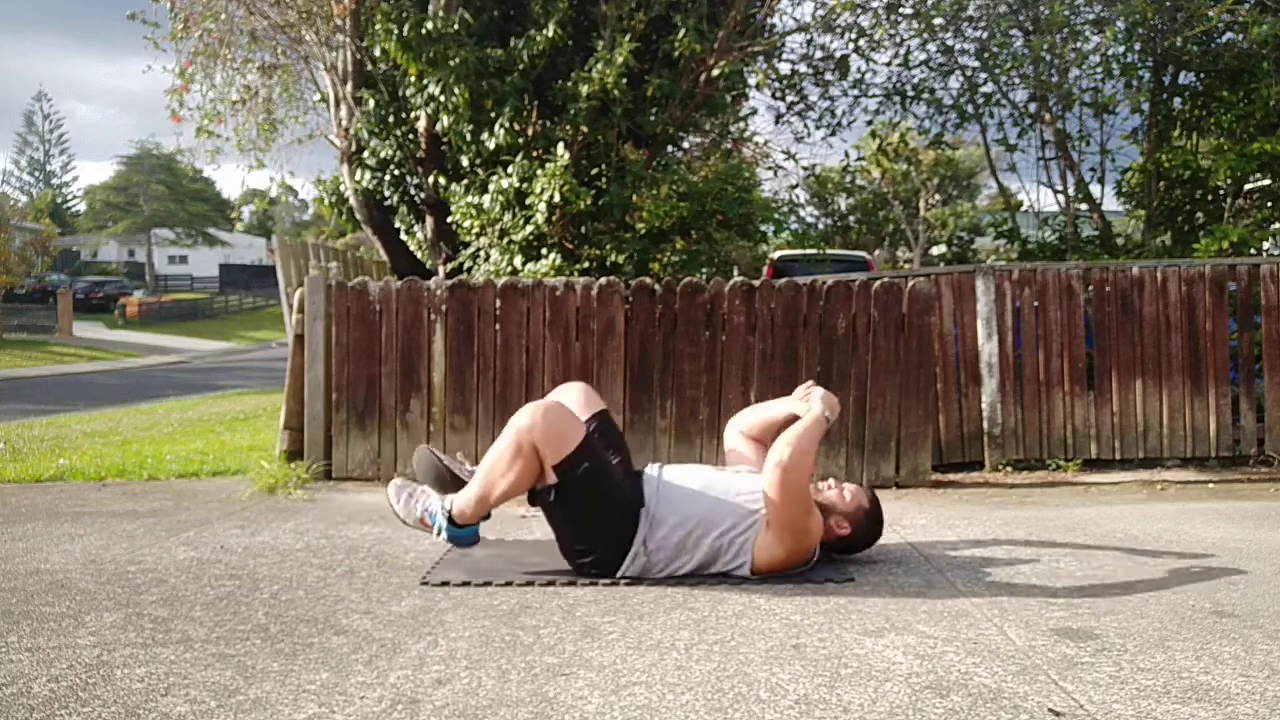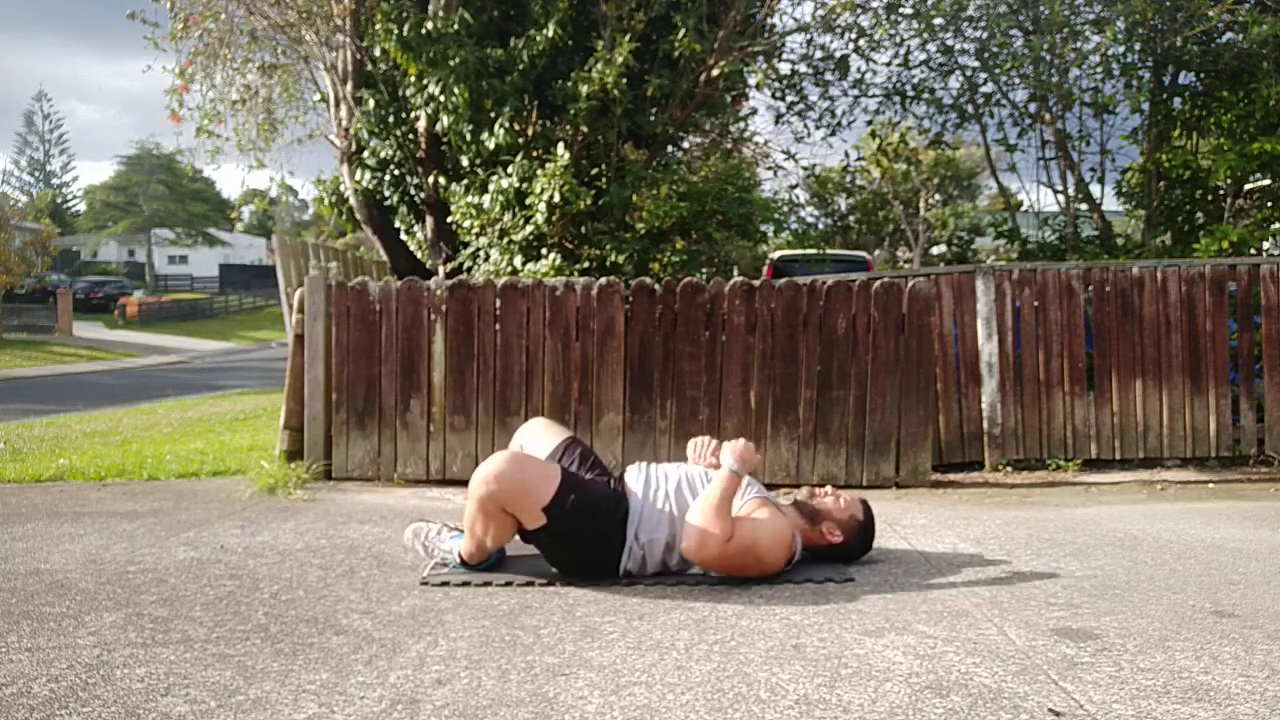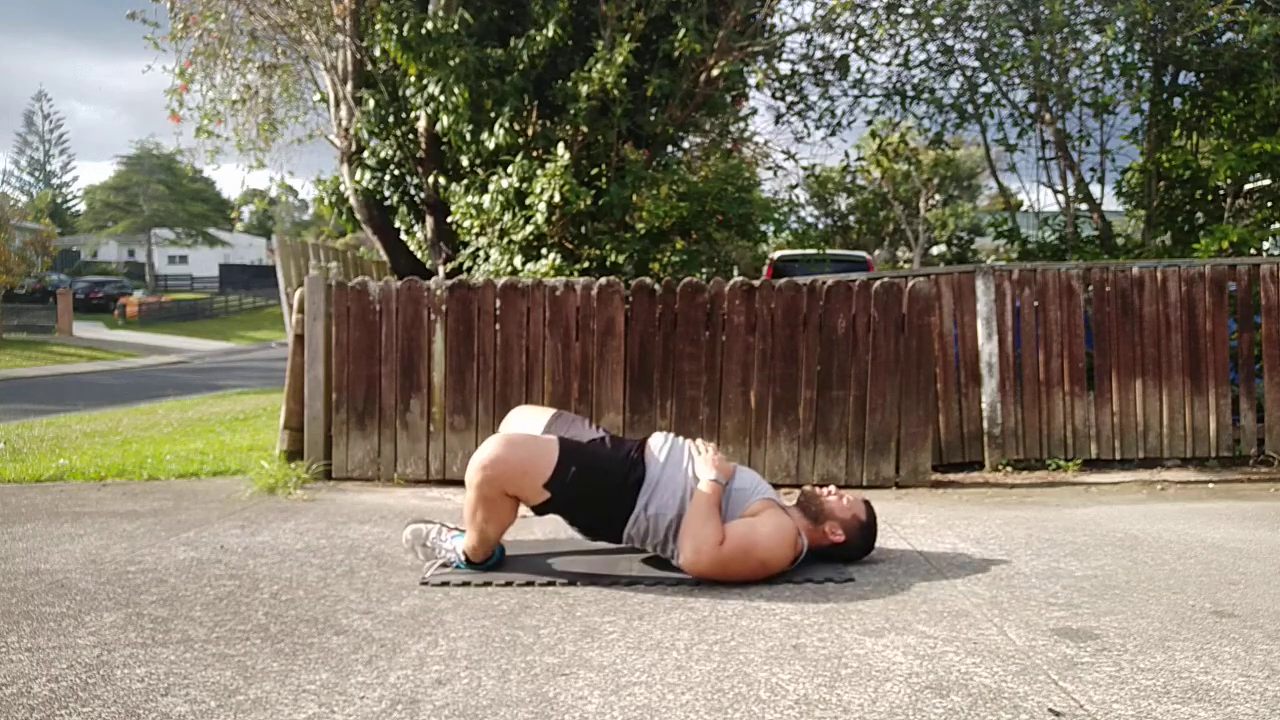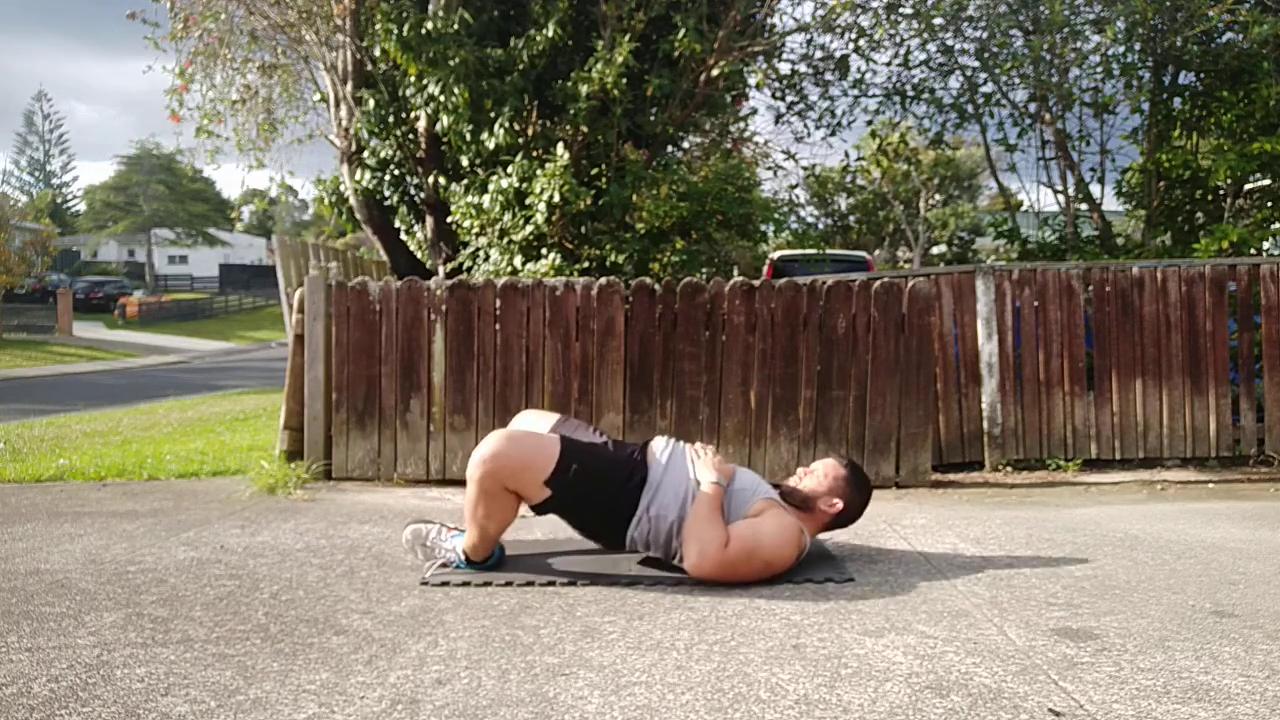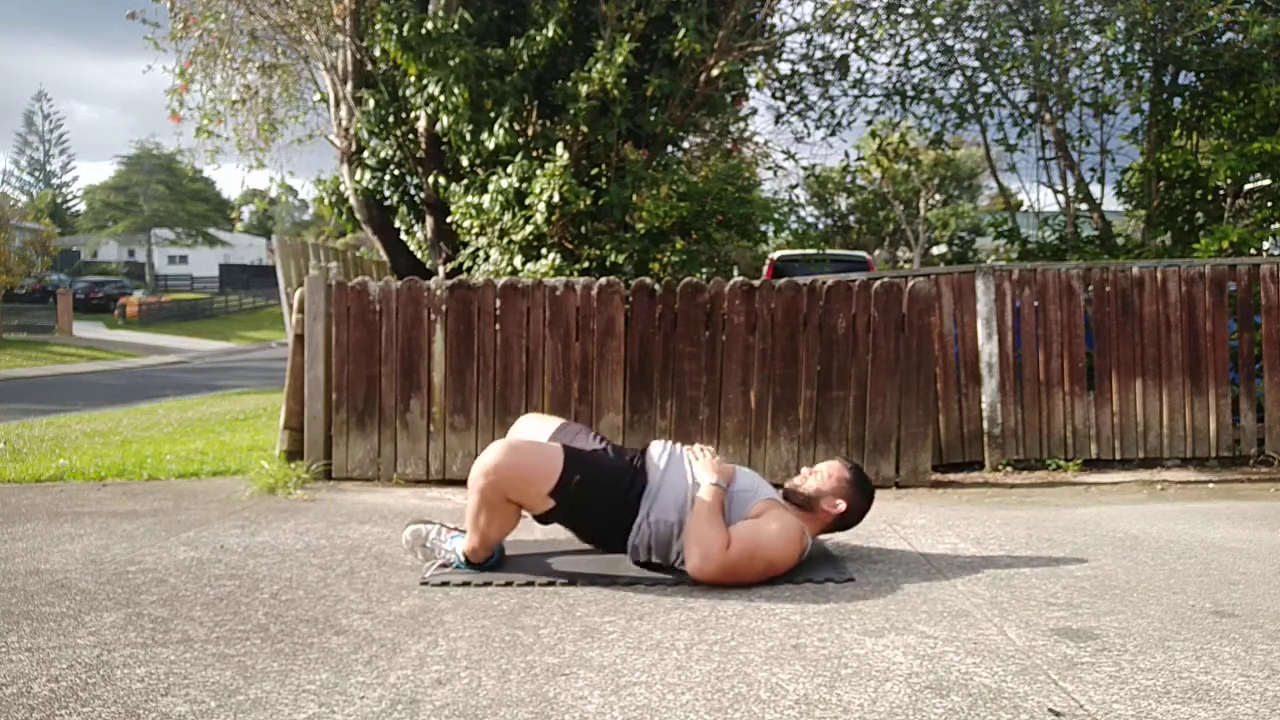
dt=1s
person 1, frame 1
left shoulder: (797, 538)
right shoulder: (767, 493)
left elbow: (784, 473)
right elbow: (739, 429)
left wrist: (820, 415)
right wrist: (793, 404)
left hip: (614, 538)
right hip: (629, 496)
left knee: (538, 419)
right knee: (573, 394)
left ankle: (456, 516)
right ankle: (477, 487)
person 1, frame 2
left shoulder: (777, 540)
right shoulder: (768, 512)
left elbow: (701, 544)
left wrist: (735, 468)
right wrist: (706, 462)
left hip: (609, 534)
right hip: (615, 496)
left knee: (499, 473)
right knee: (534, 431)
left ankle: (471, 553)
right ankle: (483, 531)
person 1, frame 3
left shoulder: (780, 540)
right shoulder: (775, 515)
left elbow: (696, 557)
left wrist: (711, 479)
right wrist: (713, 469)
left hip: (620, 494)
right hip: (630, 461)
left knee: (495, 458)
right knee: (521, 420)
left ankle: (472, 553)
right ankle: (481, 532)
person 1, frame 4
left shoulder: (784, 535)
right shoulder: (774, 508)
left elbow: (702, 562)
left wrist: (712, 482)
right wrist: (714, 474)
left hip: (622, 499)
right hip: (633, 467)
left knee: (496, 453)
right knee: (526, 424)
left ankle: (472, 552)
right ankle: (480, 533)
person 1, frame 5
left shoulder: (786, 535)
right shoulder: (775, 508)
left elbow: (704, 563)
left wrist: (712, 483)
right wrist: (712, 474)
left hip: (623, 502)
right hip: (633, 471)
left knee: (498, 461)
right knee: (529, 429)
left ankle: (471, 553)
right ankle: (481, 532)
